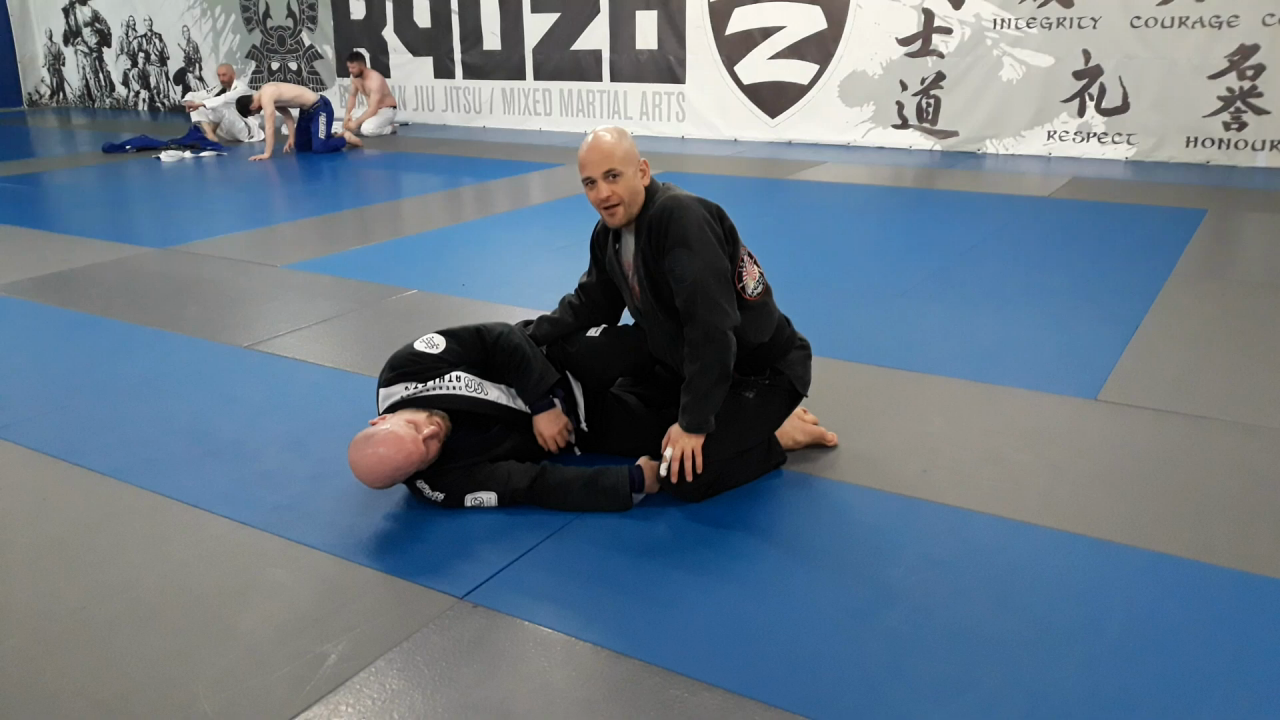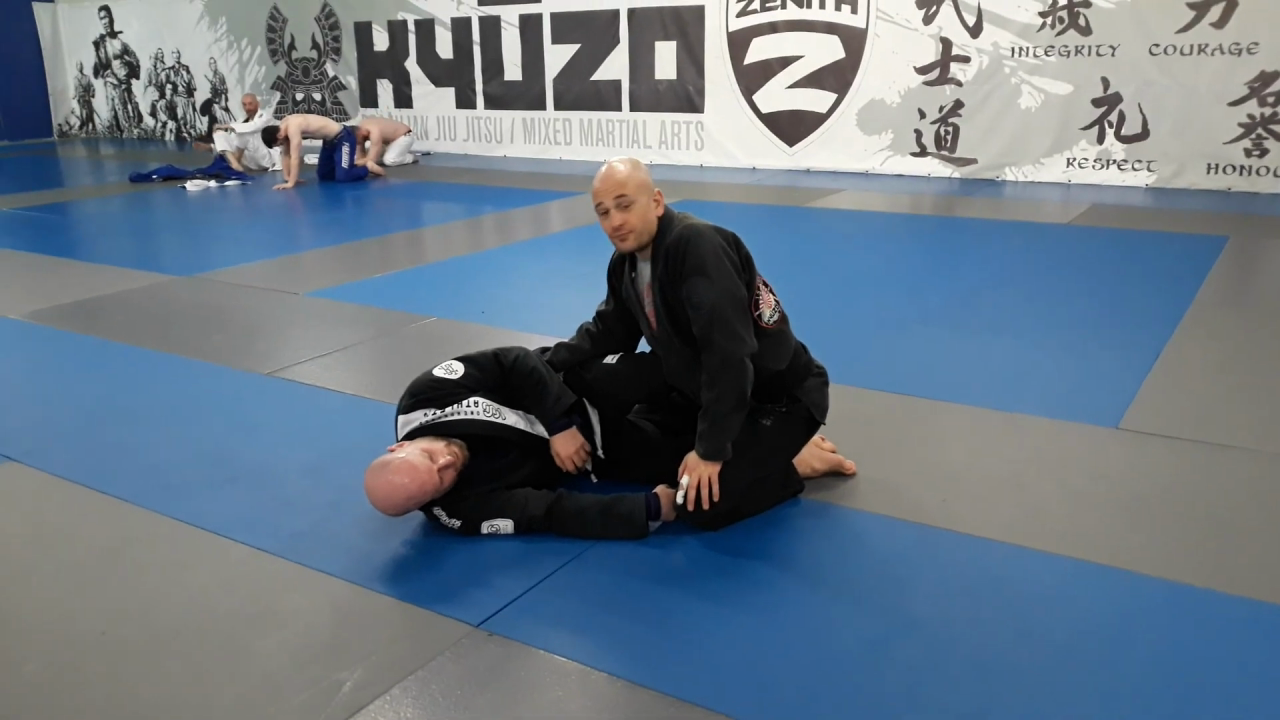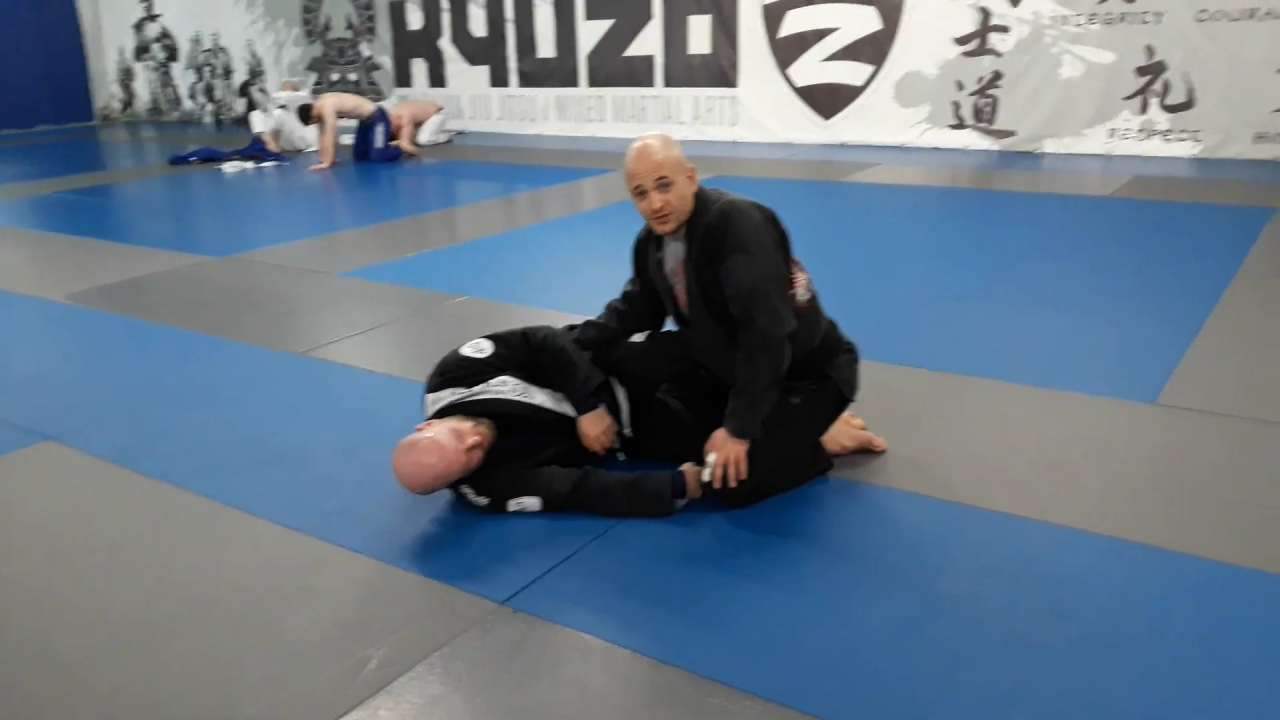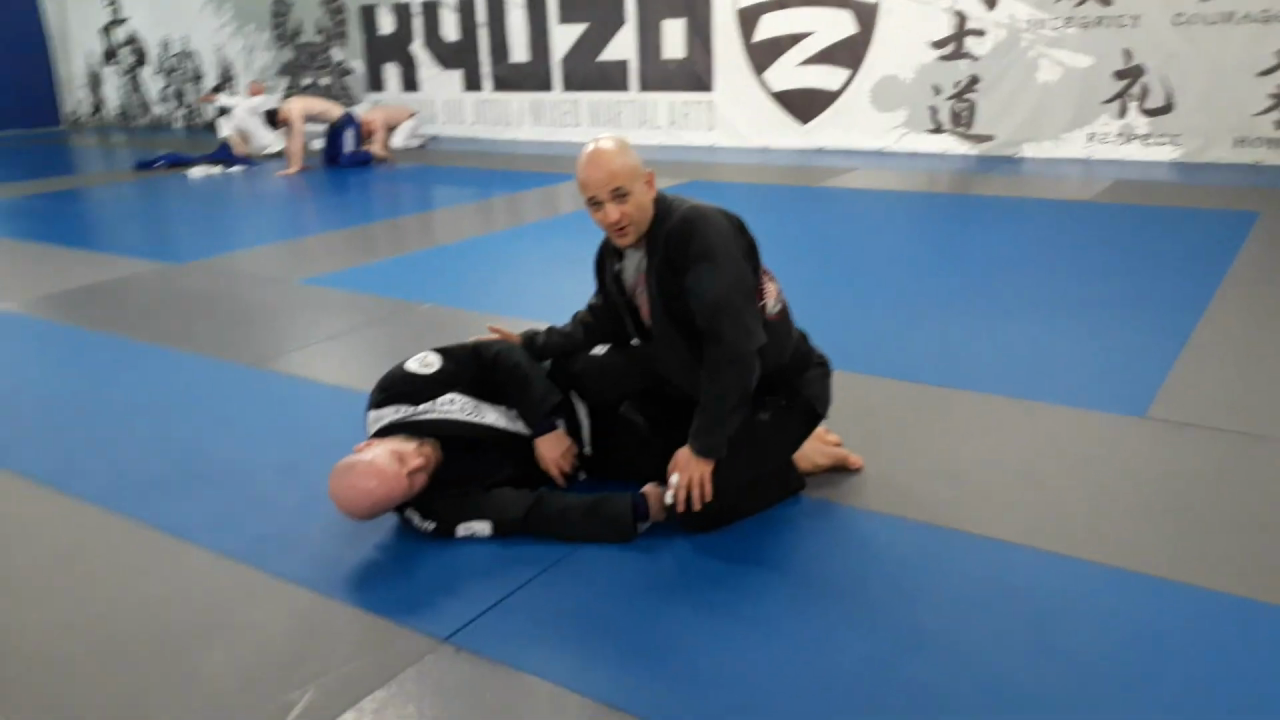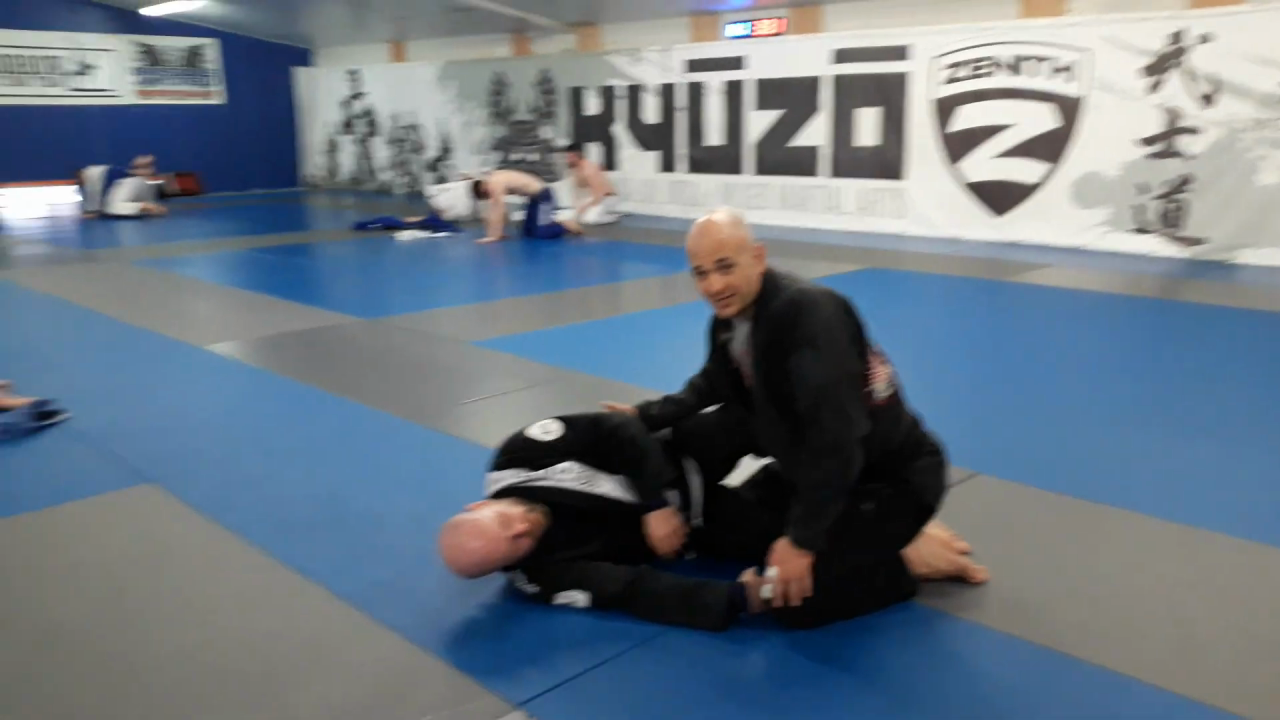
dt=1s
person 1, frame 1
left shoulder: (408, 366)
right shoulder: (446, 483)
left elbow: (500, 339)
right elbow: (538, 486)
left wrist: (543, 402)
right wrist: (638, 479)
person 1, frame 2
left shoulder: (425, 396)
right shoulder: (462, 511)
left elbow: (513, 363)
right elbow: (555, 513)
left wrist: (559, 423)
right wrist: (656, 508)
left hip: (580, 389)
right hip: (597, 452)
right ankle: (789, 459)
person 1, frame 3
left shoulder: (452, 374)
right shoulder: (489, 488)
left elbow: (544, 342)
right elbow: (581, 490)
left wrist: (588, 404)
right wrist: (680, 485)
person 1, frame 4
left shoulder: (398, 390)
right shoulder: (444, 517)
left elbow: (493, 356)
right elbow: (545, 517)
left wrist: (543, 424)
right wrist: (647, 507)
left hip: (566, 386)
right hip: (590, 446)
right ankle: (792, 457)
person 1, frame 5
left shoulder: (515, 457)
right shoulder: (543, 579)
left elbow: (606, 429)
left wrist: (657, 504)
right wrist: (743, 597)
left hip: (671, 462)
right hip: (690, 522)
right ankle: (909, 559)
person 2, frame 1
left shoulder: (682, 220)
right shoulder: (609, 232)
left elbow: (711, 329)
right elbow: (590, 303)
left wrist: (693, 422)
right wrist: (527, 337)
left hip: (758, 366)
left knee: (687, 480)
left ankle: (781, 431)
person 2, frame 2
left shoulder: (698, 248)
right shoulder: (626, 260)
left elbow: (728, 356)
right elbow: (609, 331)
left wrist: (710, 449)
right wrist: (547, 364)
left hip: (776, 394)
left knee: (706, 507)
left ankle: (798, 459)
person 2, frame 3
left shoulder: (736, 225)
right shoulder: (652, 239)
left elbow: (765, 334)
right elbow: (636, 310)
left wrist: (739, 427)
right wrist: (573, 342)
left hip: (805, 370)
right hip: (726, 360)
left knee: (735, 483)
left ankle: (825, 435)
person 2, frame 4
left shoulder: (700, 232)
right shoulder: (616, 249)
left elbow: (735, 349)
right elbow: (605, 323)
left wrist: (704, 446)
right wrist: (529, 345)
left hip: (776, 385)
right hip: (696, 377)
left knee: (699, 506)
left ankle: (797, 455)
person 2, frame 5
left shoulder: (805, 313)
right shoulder: (727, 315)
left elbow: (833, 436)
right elbow: (711, 386)
left wrist: (803, 537)
right wrist: (645, 417)
left hip: (891, 474)
right hip: (820, 468)
left knee: (797, 596)
right ankle: (875, 533)
